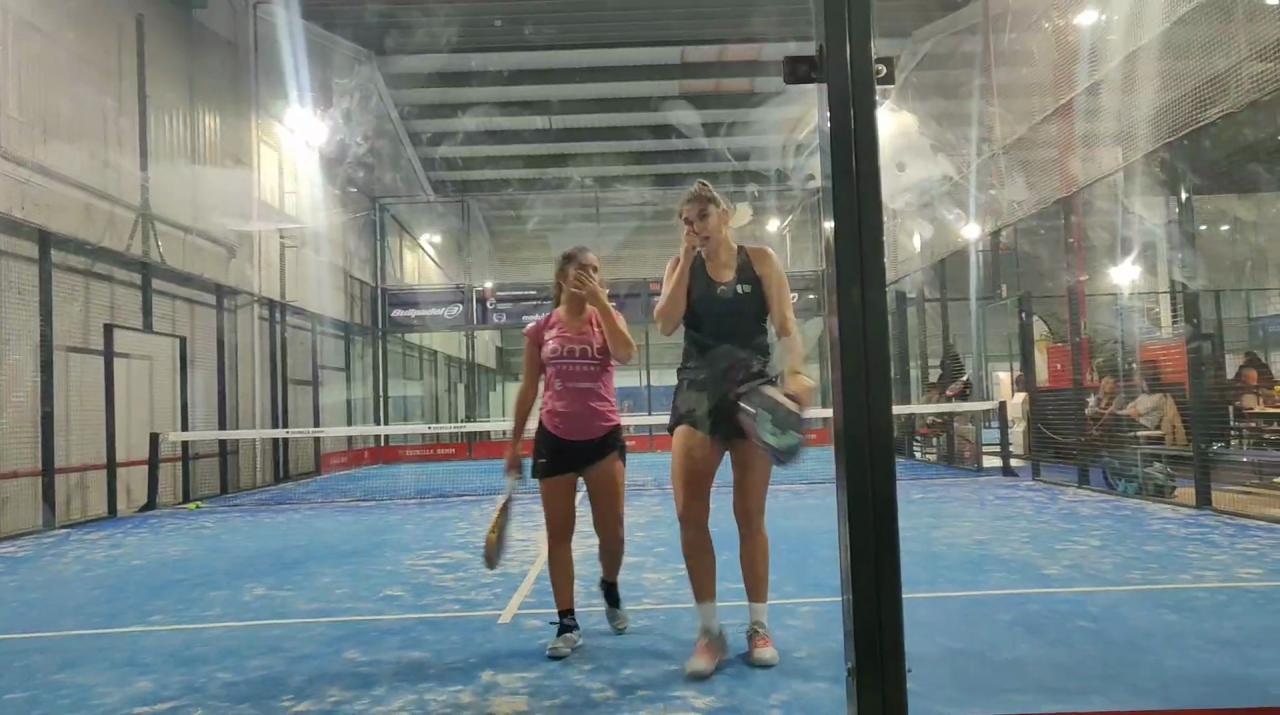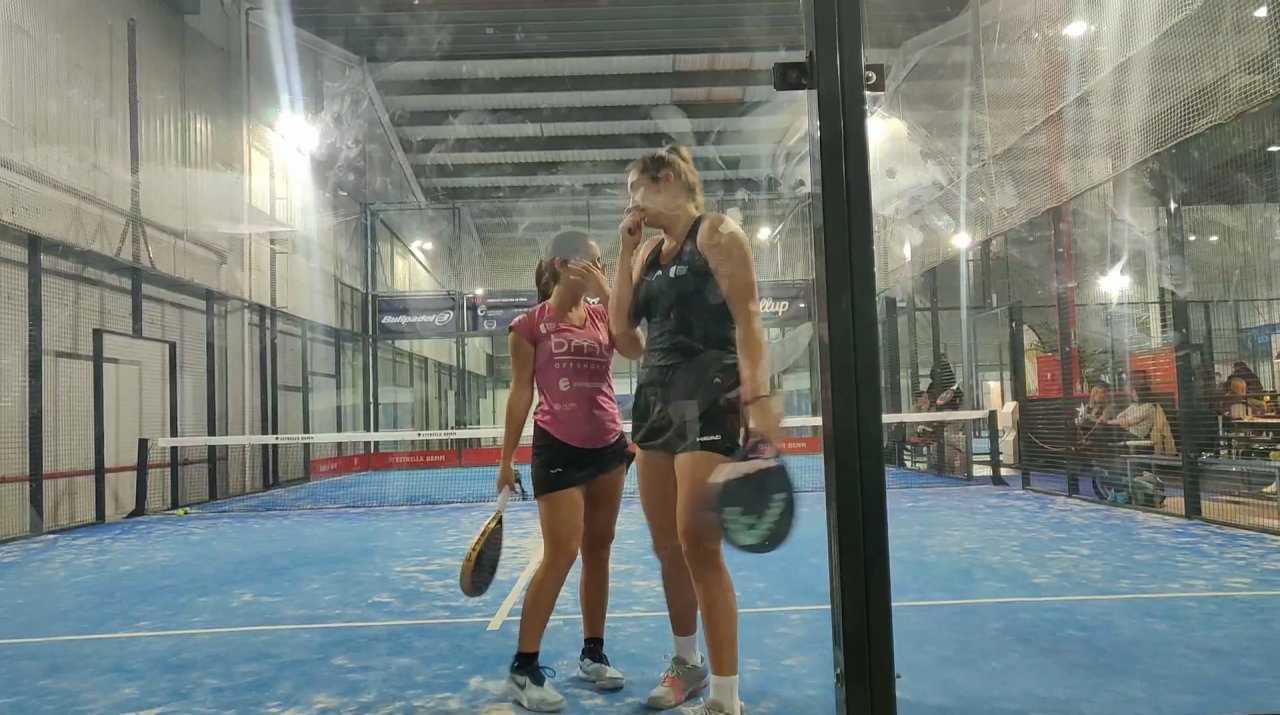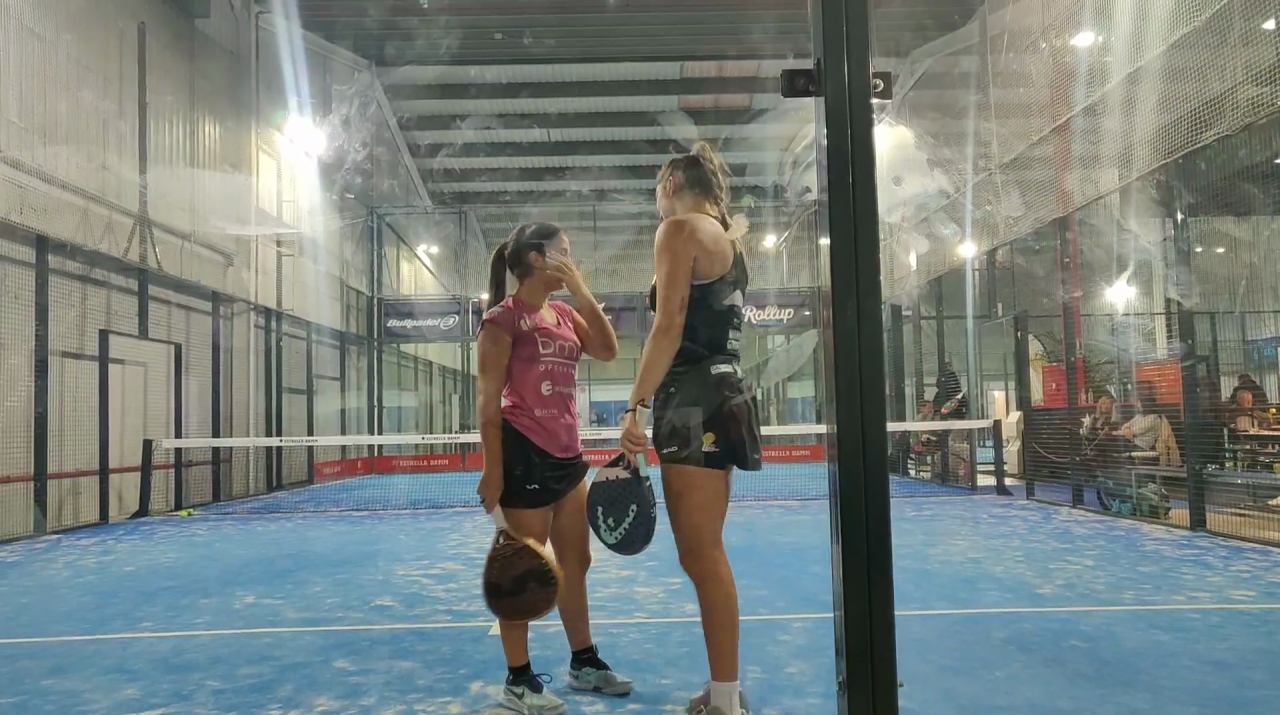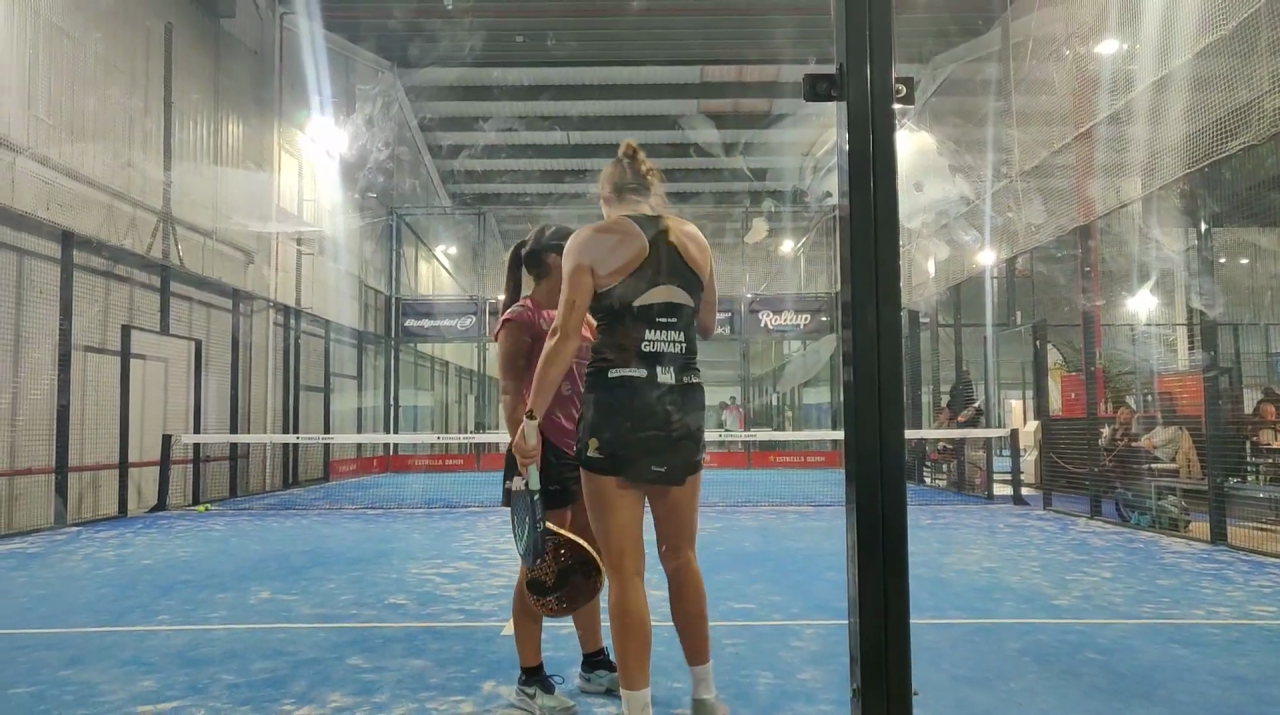
dt=1s
person 1, frame 1
left shoulder: (761, 260)
right shoulder: (681, 267)
left elbow: (785, 322)
right elbow: (666, 324)
left wrist: (795, 372)
right wrist: (687, 260)
right hip: (697, 394)
left knee: (750, 516)
right knee: (690, 512)
left ankle: (758, 626)
right ankle: (710, 631)
person 1, frame 2
left shoulder: (716, 233)
right shoulder: (648, 251)
left elbow: (746, 317)
right elbow: (621, 329)
left wrist: (758, 394)
right wrist: (627, 251)
left hip: (707, 399)
right hip: (654, 399)
left knee: (698, 545)
right knee: (667, 546)
right ankle: (686, 662)
person 1, frame 3
left shoulder: (680, 229)
right shoulder: (725, 236)
left elbow: (669, 325)
left wrist: (635, 406)
left hip: (693, 403)
right hip: (718, 400)
left knee: (701, 558)
right knee: (706, 554)
person 1, frame 4
left shoulder: (592, 240)
right shoulder: (693, 238)
left elbow: (565, 335)
left wrist: (532, 417)
left hip: (618, 410)
right hip: (683, 409)
left knee: (625, 571)
right knee: (681, 559)
person 2, frame 1
left shoulder: (608, 317)
right shoulder: (540, 329)
left elbow: (625, 354)
right elbow: (528, 388)
left wrist: (600, 301)
right wrist: (514, 444)
left hip: (604, 435)
right hip: (555, 438)
left knee: (612, 529)
right knee: (559, 533)
left ankle: (610, 586)
right ankle: (567, 624)
person 2, frame 2
left shoulder: (601, 315)
right shoulder: (530, 324)
right elbow: (520, 394)
left wrist: (606, 293)
right wrist: (506, 460)
left hip: (608, 443)
right hip: (557, 446)
left knee: (598, 550)
right knee: (561, 554)
left ankle: (593, 653)
right ankle: (524, 667)
person 2, frame 3
left shoulder: (564, 314)
right shoulder: (504, 317)
left elbow: (607, 350)
right elbow: (489, 398)
left wrist: (582, 292)
right wrist: (493, 467)
left hip: (567, 453)
right hip: (526, 453)
left knee: (576, 562)
left ankle: (584, 663)
person 2, frame 4
right shoulder: (522, 317)
right elbow: (512, 395)
right wrist: (525, 460)
left hip: (582, 451)
right hip: (546, 453)
left ankle: (595, 665)
